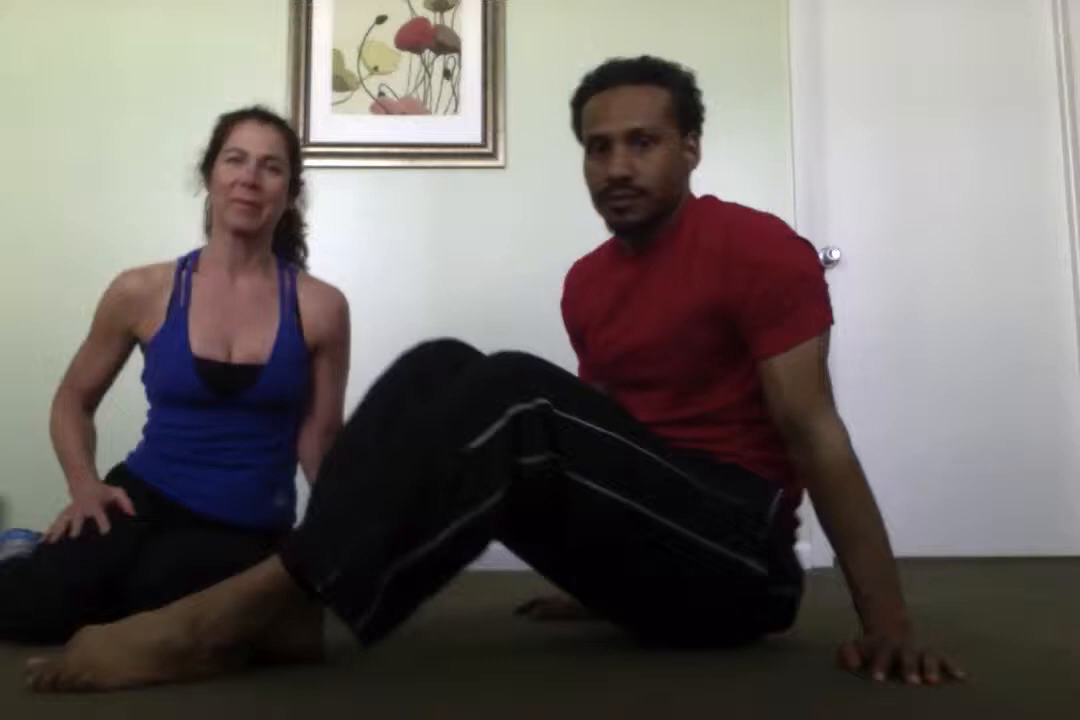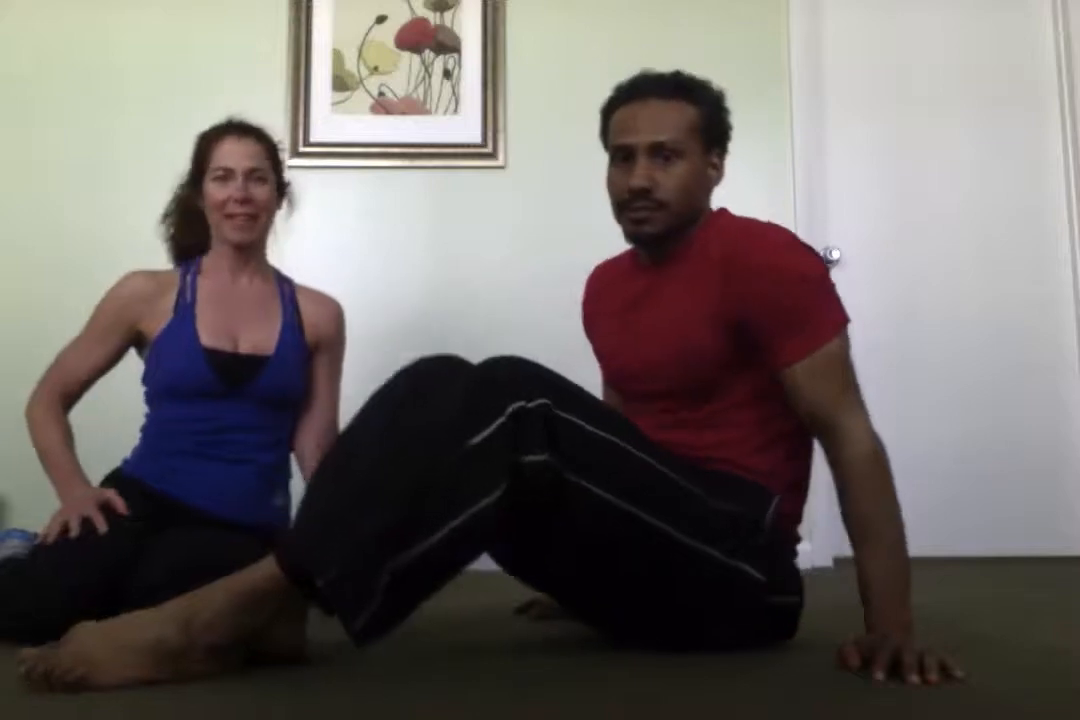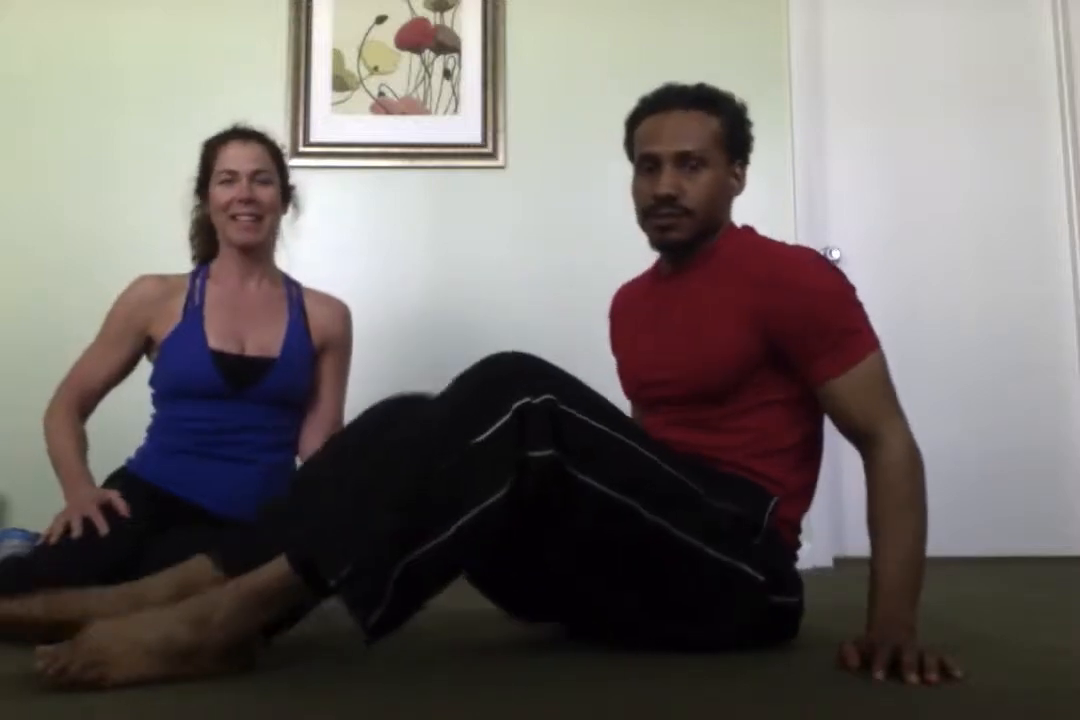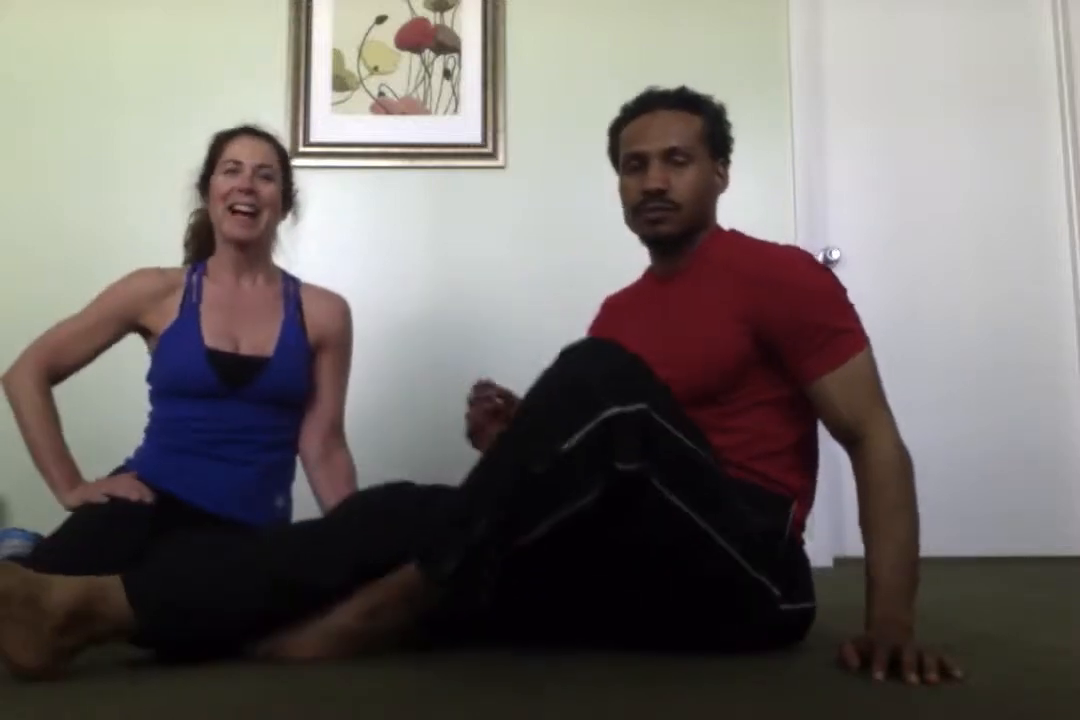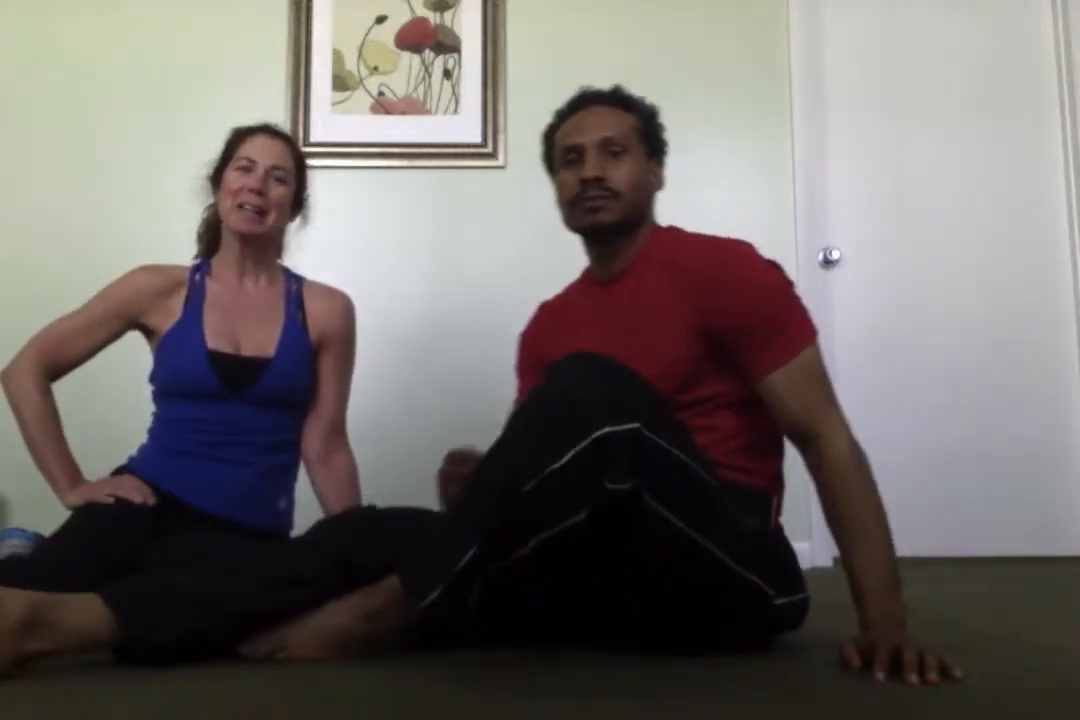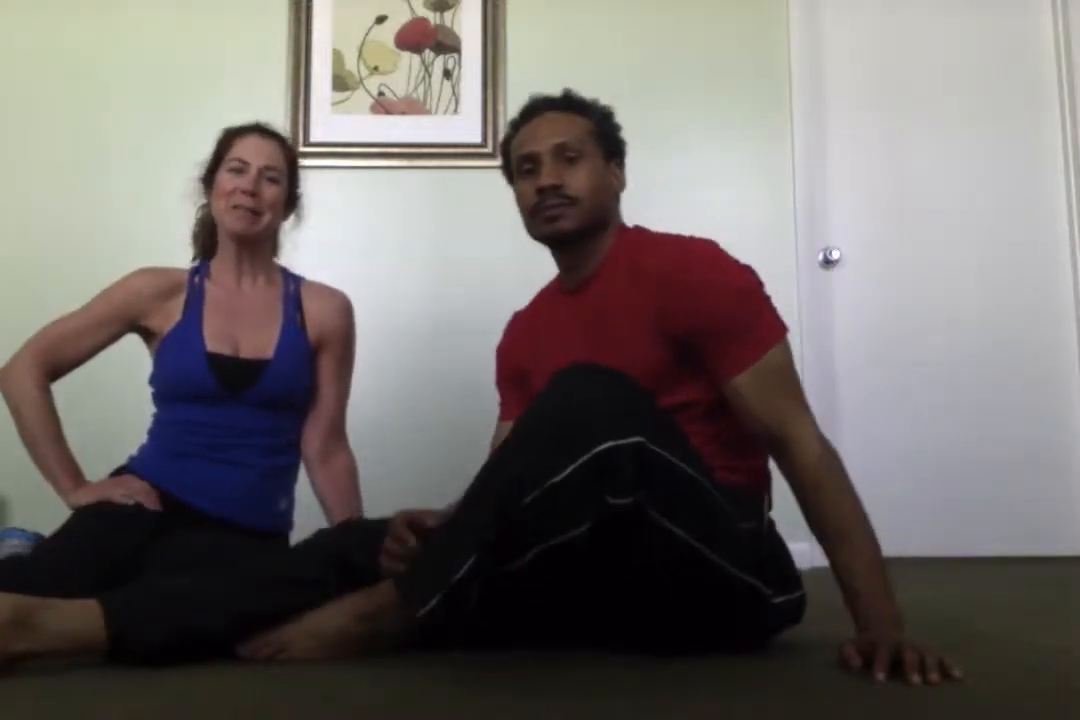
dt=0.4s
person 1, frame 1
left shoulder: (755, 249)
right shoulder: (585, 281)
left elbow: (812, 433)
left wrist: (887, 623)
right wrist: (584, 573)
left hip: (731, 560)
right hip: (635, 557)
left knee: (516, 394)
right knee: (439, 369)
left ankle: (233, 615)
right ankle: (299, 599)
person 1, frame 2
left shoulder: (762, 261)
right shoulder: (605, 288)
left elbow: (848, 433)
left wrist: (889, 622)
right wrist: (573, 563)
left hip: (732, 567)
right hip: (636, 566)
left knee: (515, 399)
right knee: (439, 387)
left ankle: (223, 616)
right ankle: (273, 603)
person 1, frame 3
left shoulder: (789, 279)
right shoulder: (631, 303)
left elbow: (887, 442)
left wrist: (890, 622)
left hip: (730, 568)
right hip: (632, 572)
left knee: (512, 389)
right knee: (408, 425)
left ankle: (231, 614)
right ankle: (189, 589)
person 1, frame 4
left shoulder: (781, 278)
right shoulder: (620, 312)
left elbow: (875, 442)
left wrist: (890, 620)
right wrist: (524, 449)
left hip: (742, 572)
right hip: (628, 568)
left knee: (601, 377)
right knee: (402, 510)
left ankle: (388, 605)
right ankle: (87, 608)
person 1, frame 5
left shoulder: (726, 272)
right shoulder: (550, 325)
left elbow: (828, 440)
right elbow: (545, 474)
left wrist: (884, 622)
right wrist: (487, 494)
left hip: (727, 571)
right hip: (610, 572)
left knee: (594, 390)
right knee: (369, 534)
left ankle: (388, 611)
person 1, frame 6
left shoulder: (693, 273)
right shoulder: (526, 334)
left elbow: (798, 442)
right elbow: (516, 484)
left wrist: (880, 622)
right wrist: (441, 534)
left hip: (723, 570)
right hip: (604, 570)
left knee: (590, 400)
right knee: (368, 543)
left ankle: (389, 614)
person 2, frame 1
left shoulder: (320, 307)
right shoulder: (140, 293)
left elbow: (319, 441)
right elbow: (72, 401)
right wrist: (85, 486)
left hip: (248, 529)
right hip: (146, 500)
person 2, frame 2
left shoulder: (317, 313)
right shoulder: (147, 295)
left elbow: (316, 444)
right elbow: (47, 400)
right wrist: (74, 490)
left hip: (245, 528)
right hip: (143, 501)
person 2, frame 3
left shoulder: (323, 316)
right shoulder: (156, 297)
left elbow: (320, 443)
right elbow: (65, 408)
right wrist: (81, 491)
left hip: (245, 527)
right hip: (148, 501)
person 2, frame 4
left shoulder: (322, 313)
right shoulder: (157, 293)
left elbow: (323, 447)
right wrist: (70, 485)
left hip: (248, 528)
right hip: (148, 500)
person 2, frame 5
left shoulder: (326, 311)
right shoulder: (159, 290)
left elbow: (325, 448)
right wrist: (72, 486)
left hip: (249, 531)
right hip: (149, 500)
person 2, frame 6
left shoulder: (324, 311)
right shoulder: (158, 293)
left elbow: (324, 449)
right wrist: (75, 488)
left hip: (249, 532)
right hip: (150, 502)
